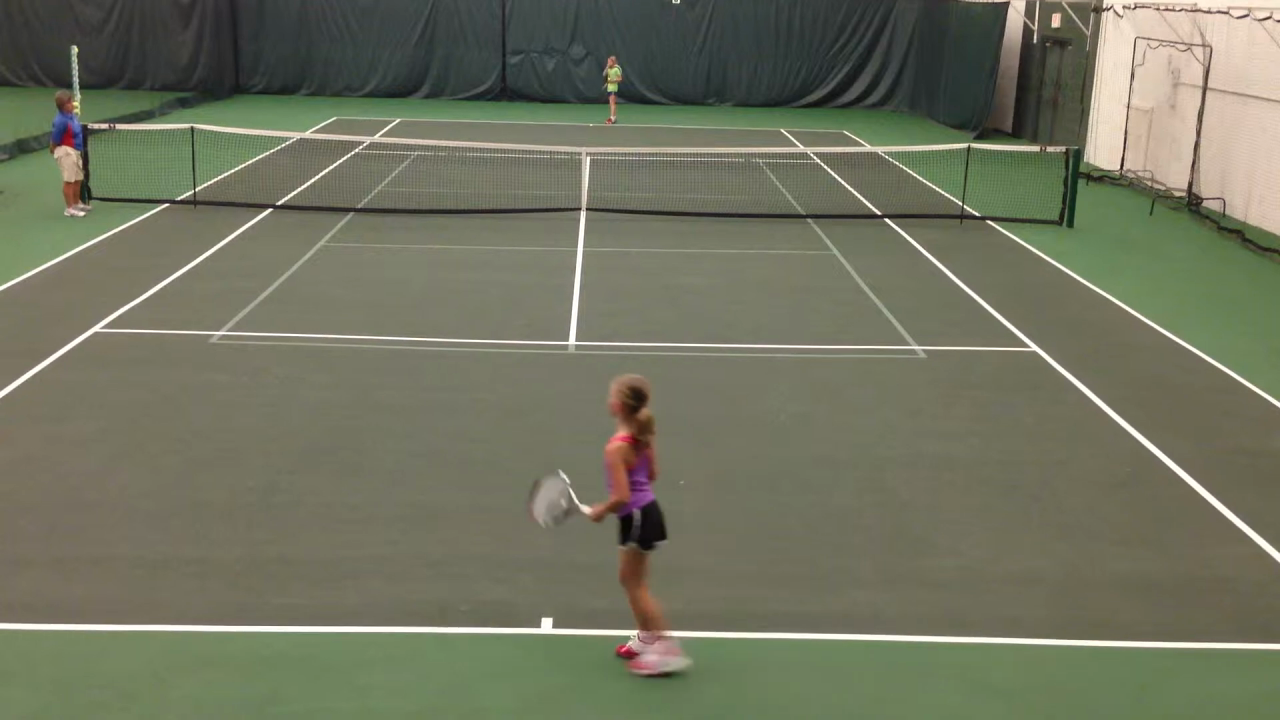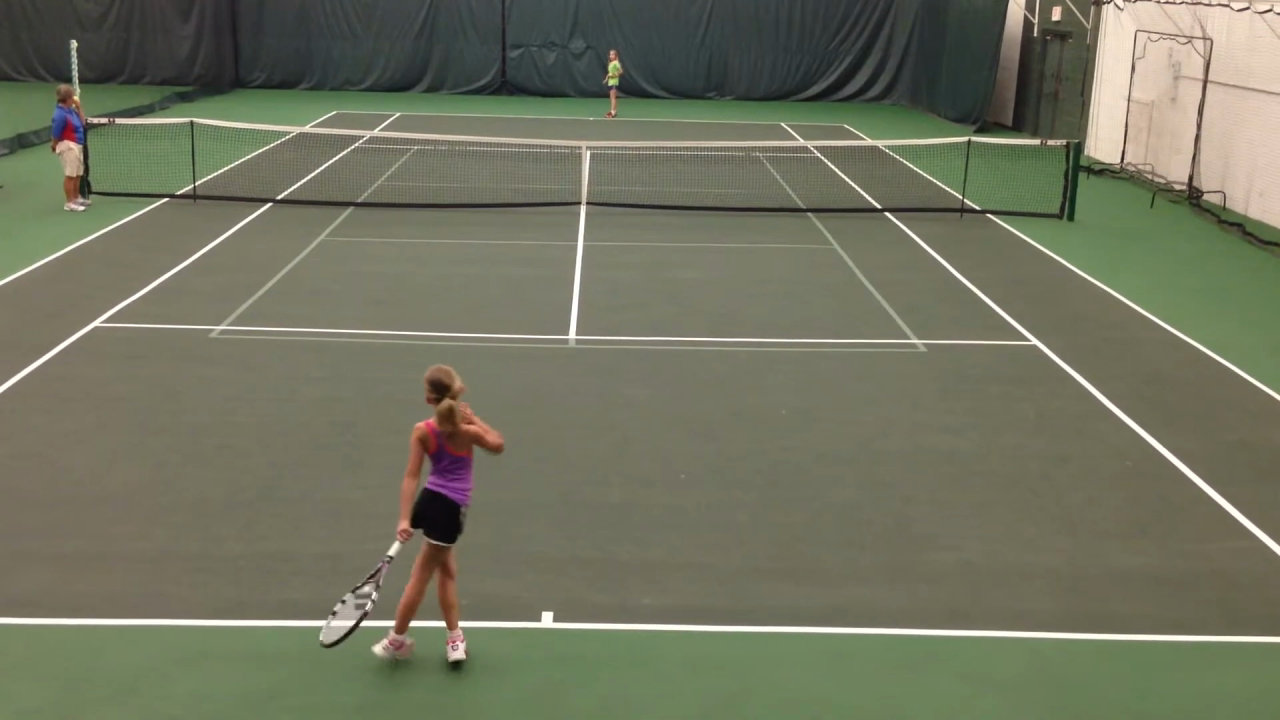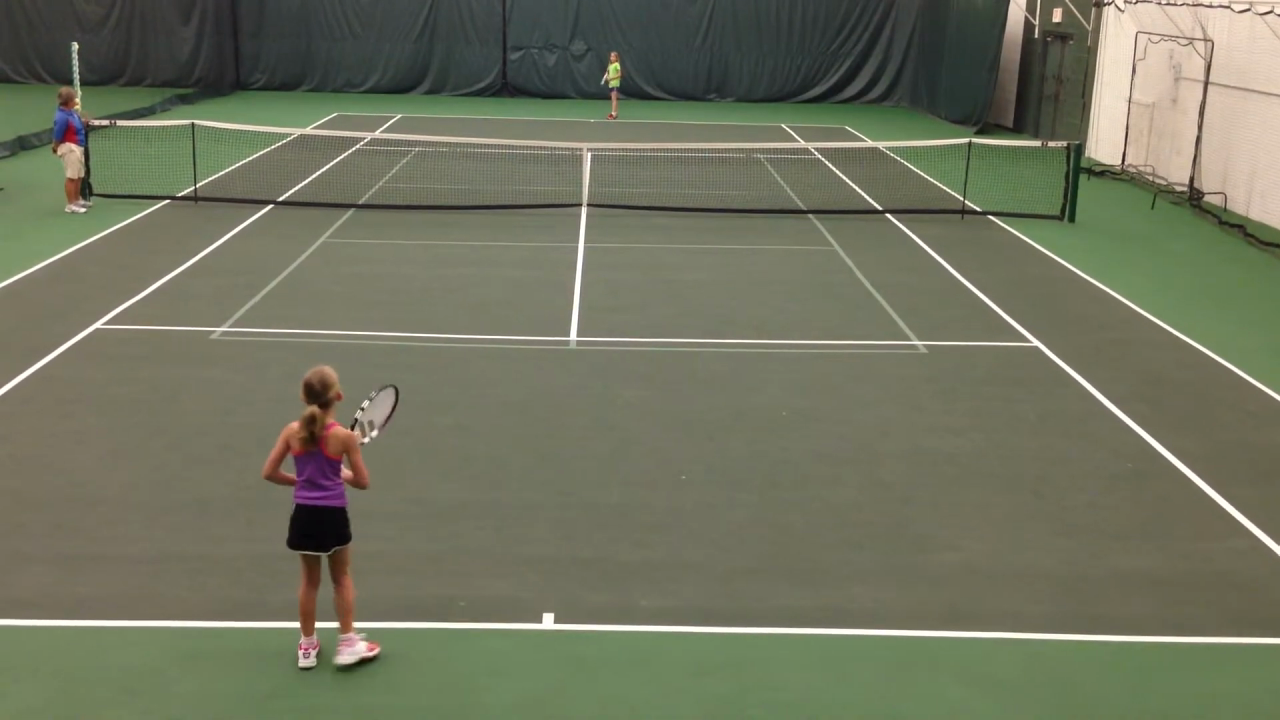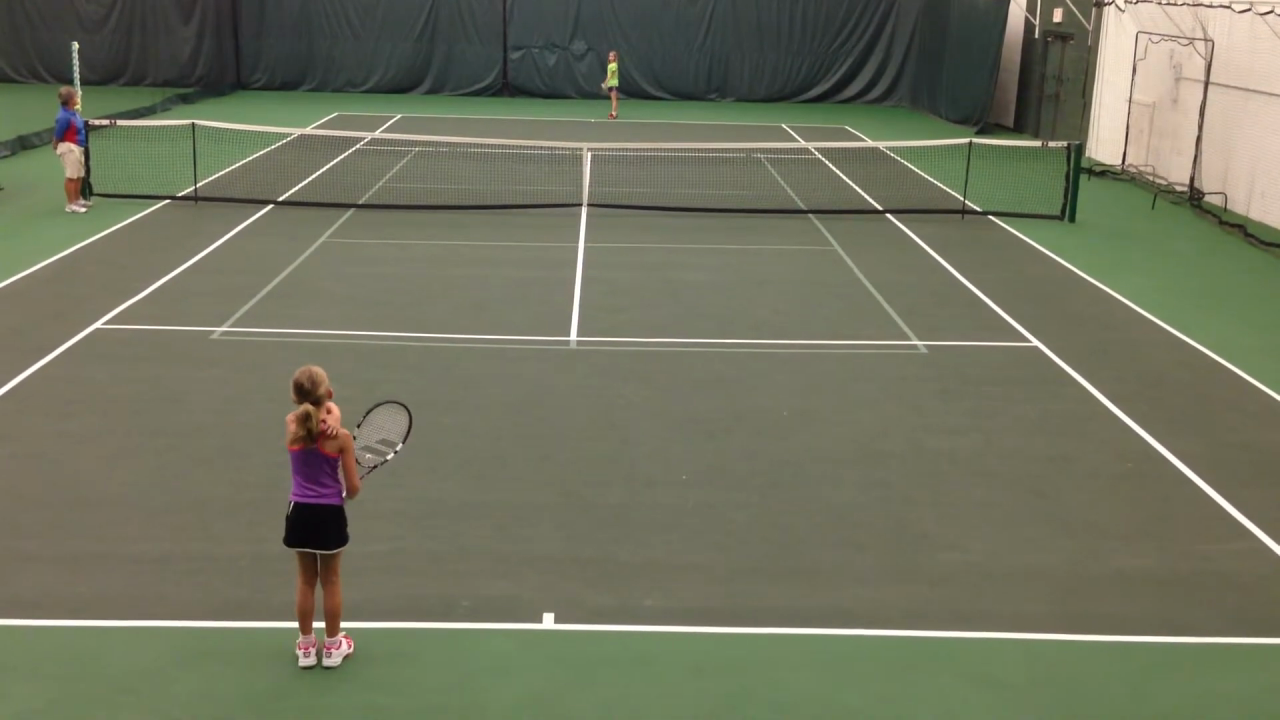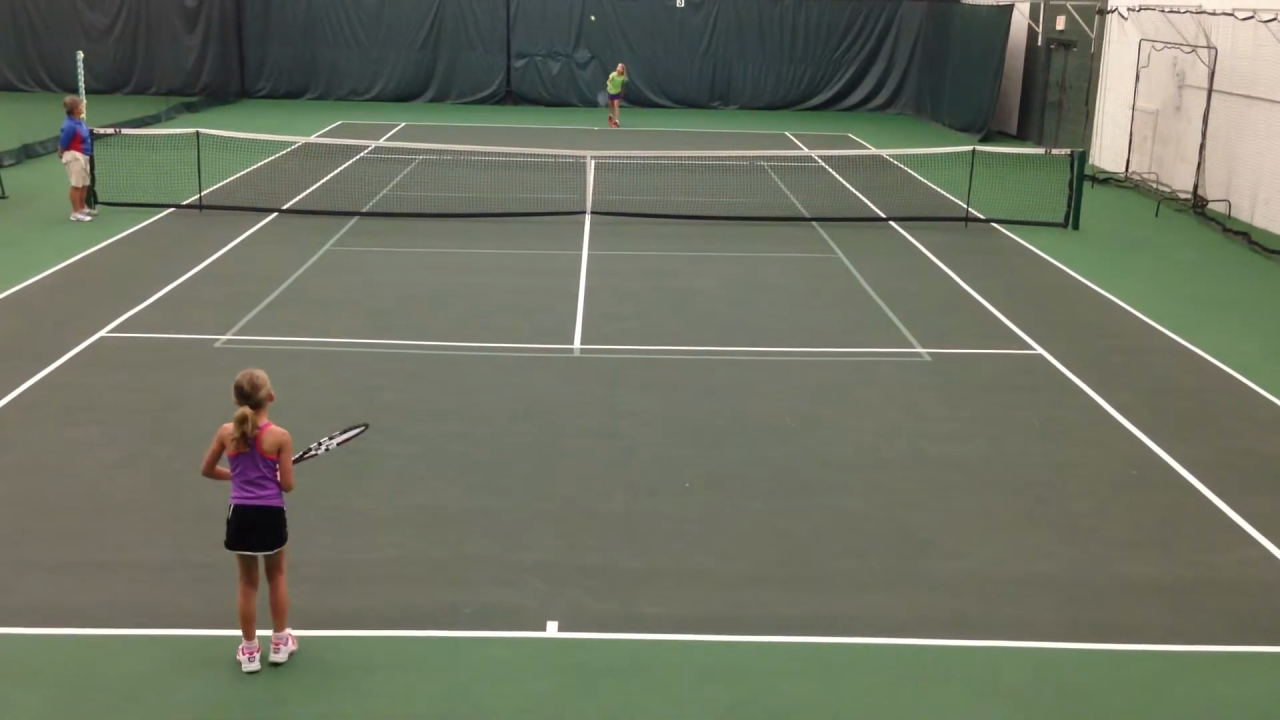
dt=1s
person 1, frame 1
left shoulder: (615, 448)
right shoulder: (643, 437)
left elbow: (622, 497)
left wrist: (599, 511)
left hip: (636, 519)
right hip: (649, 513)
left knee: (633, 585)
right knee: (634, 582)
left ankle: (662, 651)
right ankle: (647, 640)
person 1, frame 2
left shoulder: (421, 430)
right shoulder: (469, 432)
left elbow: (411, 476)
right elbow: (499, 445)
left wrist: (404, 518)
right wrist: (473, 419)
left hip: (428, 501)
right hip: (450, 508)
left knee: (447, 571)
right knee: (422, 573)
left ankle: (455, 640)
right ankle: (397, 640)
person 1, frame 3
left shoulder: (293, 431)
right shoulder: (345, 436)
left elbow: (268, 473)
right elbow: (362, 482)
left hip: (303, 515)
right hip: (333, 516)
left knee: (310, 580)
right knee: (342, 579)
left ankle: (308, 647)
right ankle: (347, 644)
person 1, frame 4
left shoulder: (291, 425)
right shoulder: (341, 437)
left elbow: (329, 407)
right elbow: (353, 488)
left wrist: (331, 415)
right wrist: (348, 494)
left hip: (300, 513)
right hip: (330, 515)
left knee: (306, 581)
right knee: (330, 581)
left ankle: (306, 646)
right ankle: (332, 646)
person 1, frame 5
left shoulder: (226, 432)
right shoulder: (280, 436)
left elbow: (207, 470)
right elbow: (288, 485)
left hip: (240, 514)
right hip: (270, 514)
left knee: (248, 583)
right knee: (276, 576)
left ankle: (249, 649)
right ankle: (280, 643)
